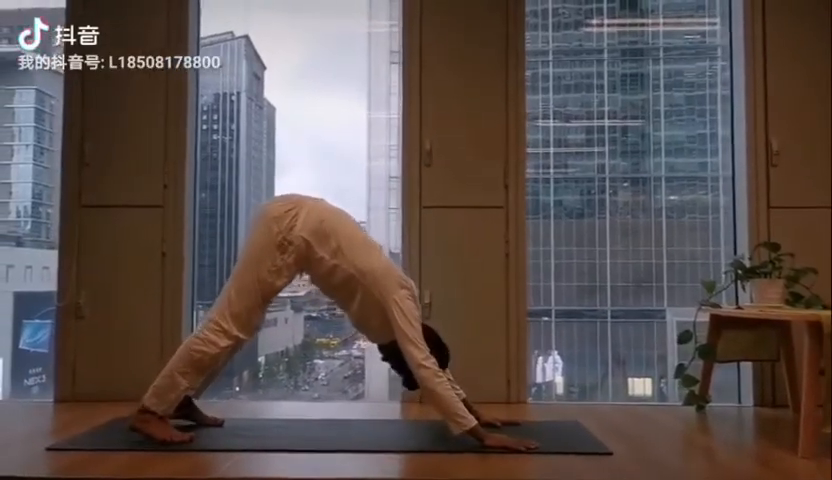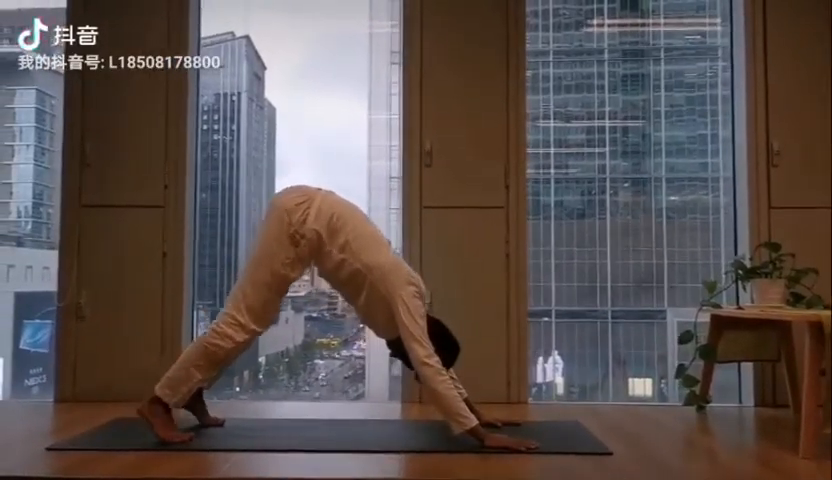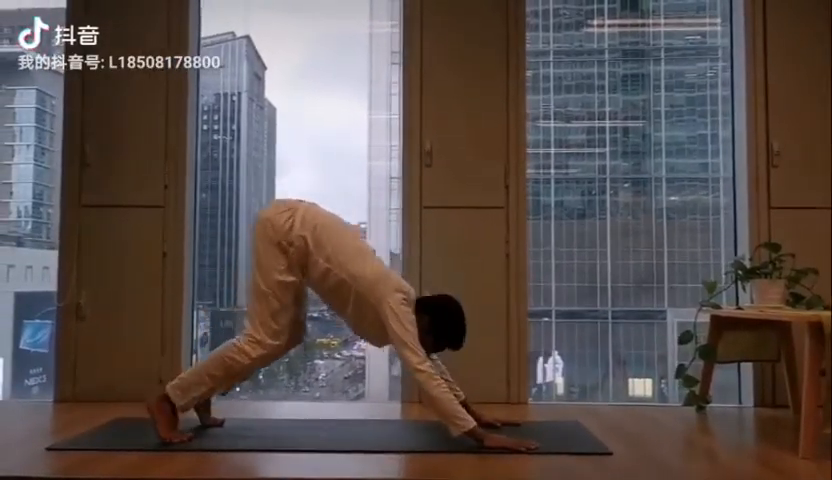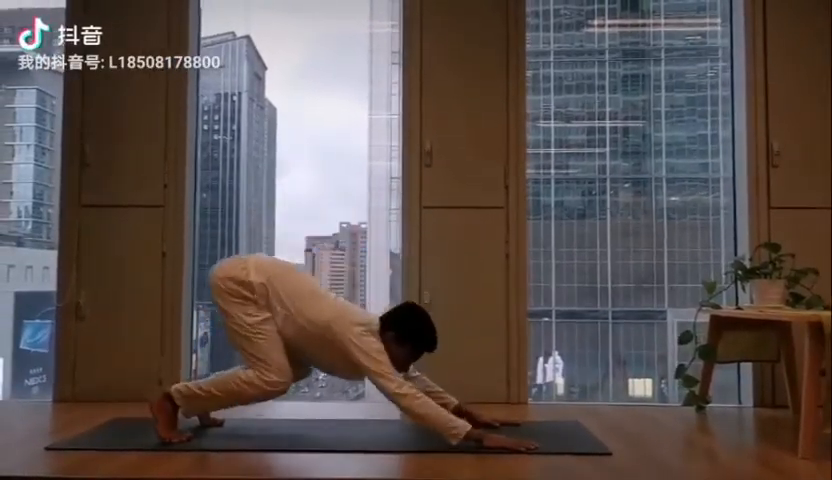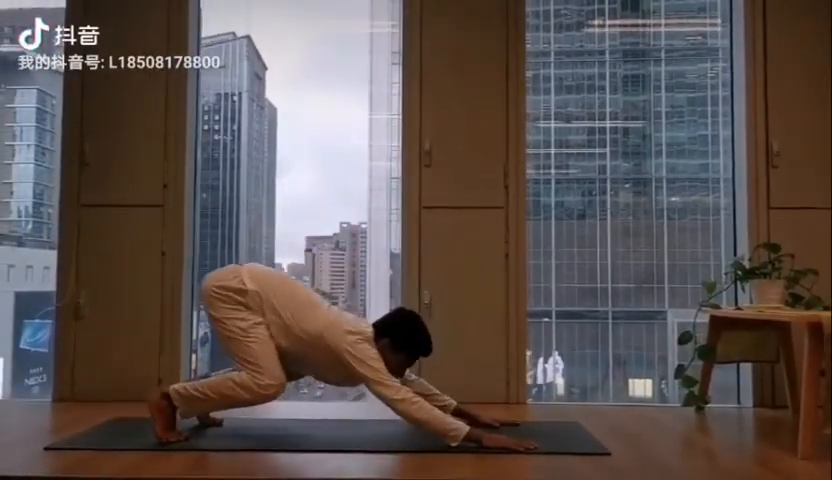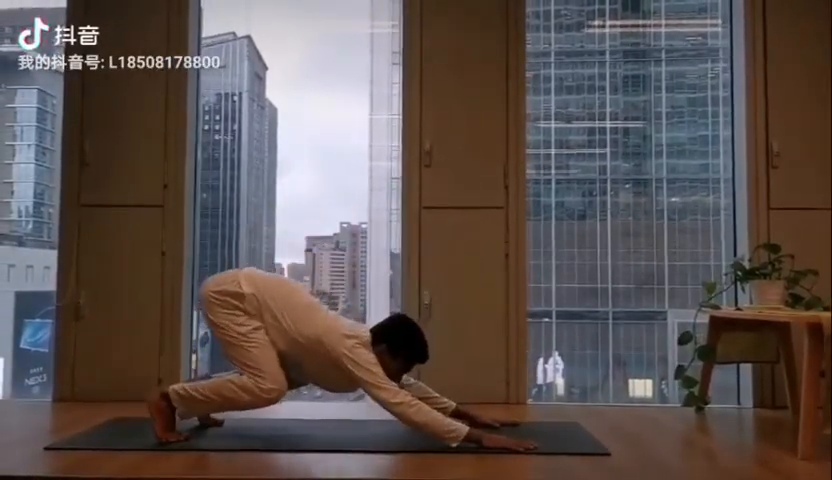
dt=0.4s
person 1, frame 1
left shoulder: (399, 301)
right shoulder: (398, 300)
left elbow: (429, 366)
right elbow: (426, 370)
left wrist: (474, 414)
right wrist: (481, 434)
left hip: (297, 224)
right hip: (290, 224)
left knee: (236, 325)
right knee: (229, 325)
left ankle: (181, 400)
right ankle: (150, 411)
person 1, frame 2
left shoulder: (407, 297)
right shoulder: (405, 297)
left elbow: (433, 364)
right elbow: (428, 367)
left wrist: (474, 413)
right wrist: (480, 434)
left hip: (306, 214)
right hip: (301, 215)
left knee: (254, 318)
right knee: (245, 320)
left ankle: (191, 393)
right ankle: (161, 402)
person 1, frame 3
left shoulder: (404, 304)
right shoulder: (397, 305)
left elbow: (429, 363)
right elbow: (422, 372)
left wrist: (470, 410)
right wrist: (479, 434)
left hip: (293, 228)
right hip: (285, 227)
left knee: (290, 336)
right knee: (267, 339)
left ankle: (198, 395)
right ankle: (170, 401)
person 1, frame 4
left shoulder: (371, 333)
right shoulder: (360, 338)
left elbow: (411, 380)
right elbow: (404, 394)
left wrist: (467, 413)
right wrist: (476, 435)
left hip: (256, 279)
right hip: (237, 281)
left knee: (296, 368)
right knee: (273, 379)
left ankle: (197, 403)
right ankle: (172, 401)
person 1, frame 5
left shoulder: (367, 340)
right shoulder: (355, 345)
left elbow: (409, 385)
right elbow: (401, 399)
left wrist: (465, 413)
right wrist: (475, 436)
left hip: (249, 287)
right hip: (231, 289)
left knee: (293, 368)
right knee: (267, 383)
left ankle: (196, 403)
right ankle: (170, 400)
person 1, frame 6
left shoulder: (364, 344)
right shoulder: (353, 350)
left elbow: (408, 388)
right elbow: (399, 402)
left wrist: (466, 414)
right wrist: (475, 437)
left hip: (248, 292)
right hip: (229, 294)
left knee: (294, 375)
right knee: (268, 387)
left ankle: (197, 402)
right ankle: (169, 400)
